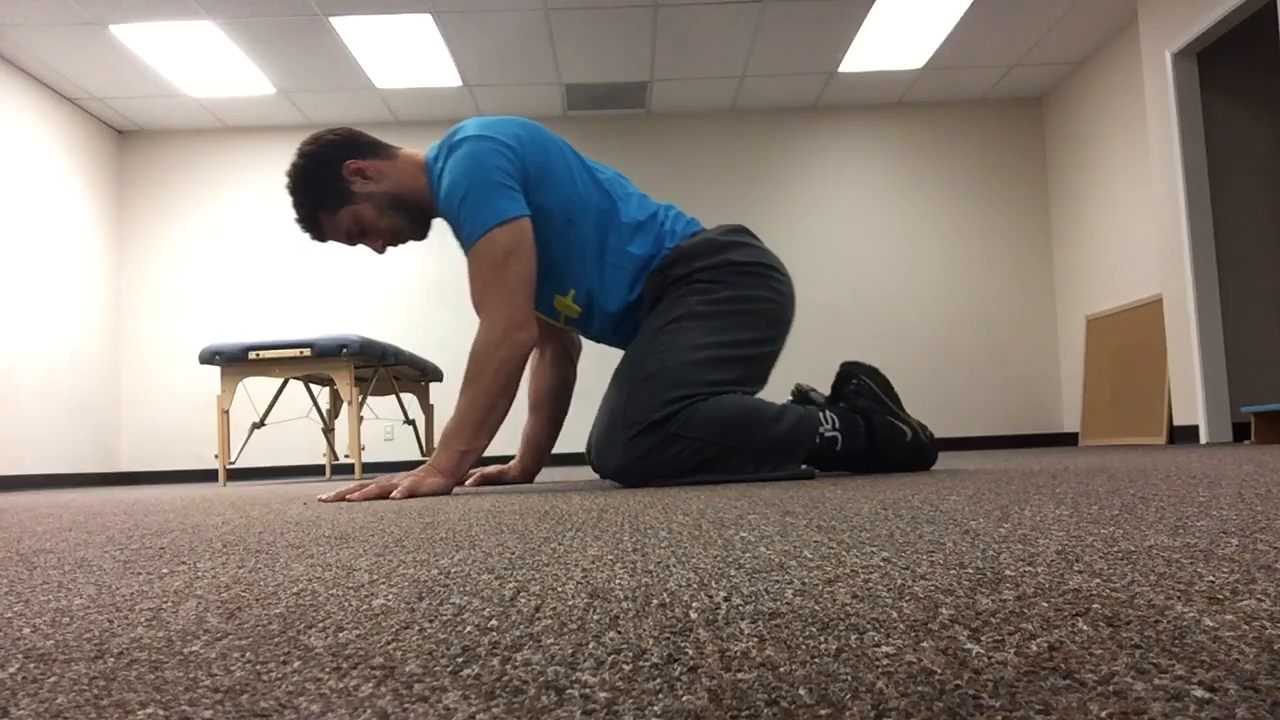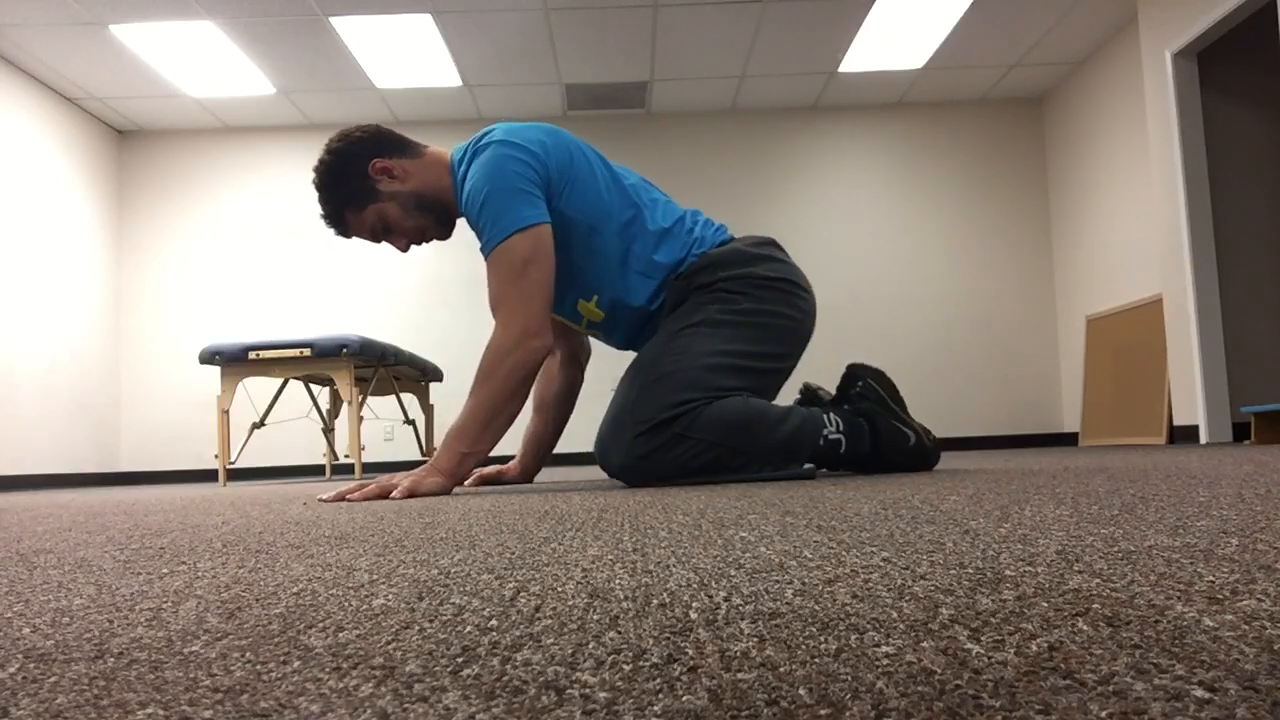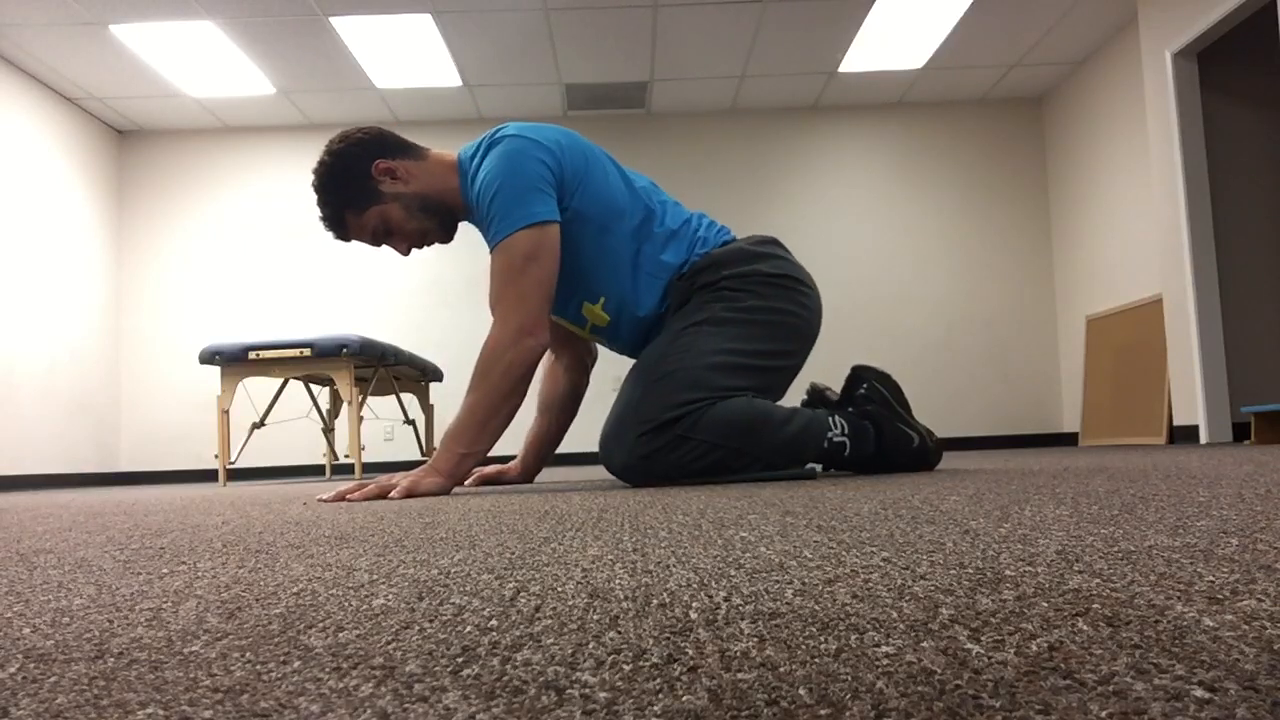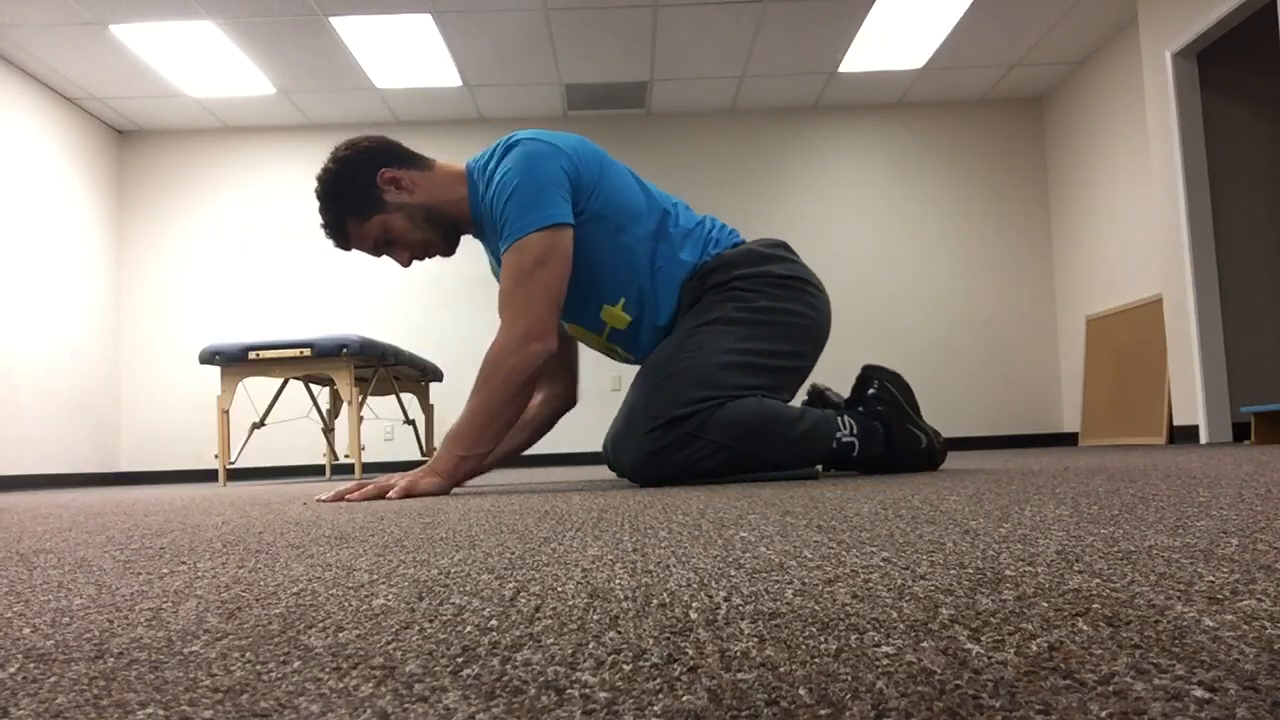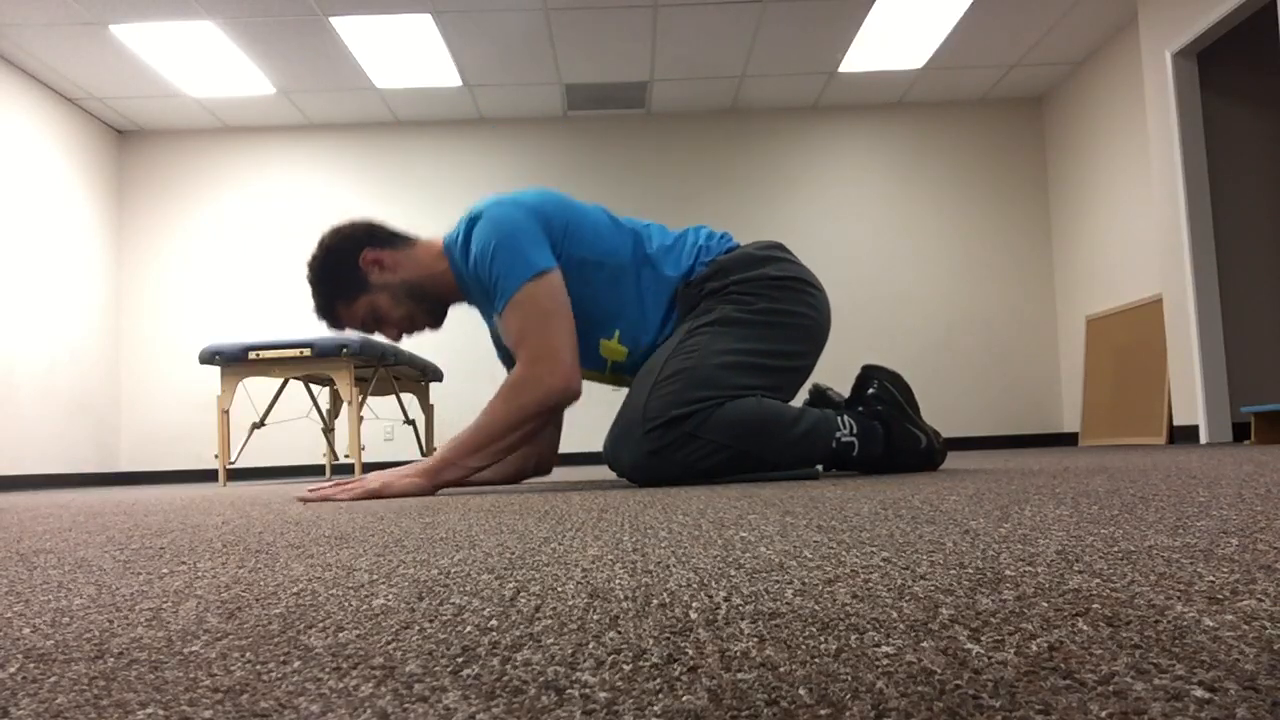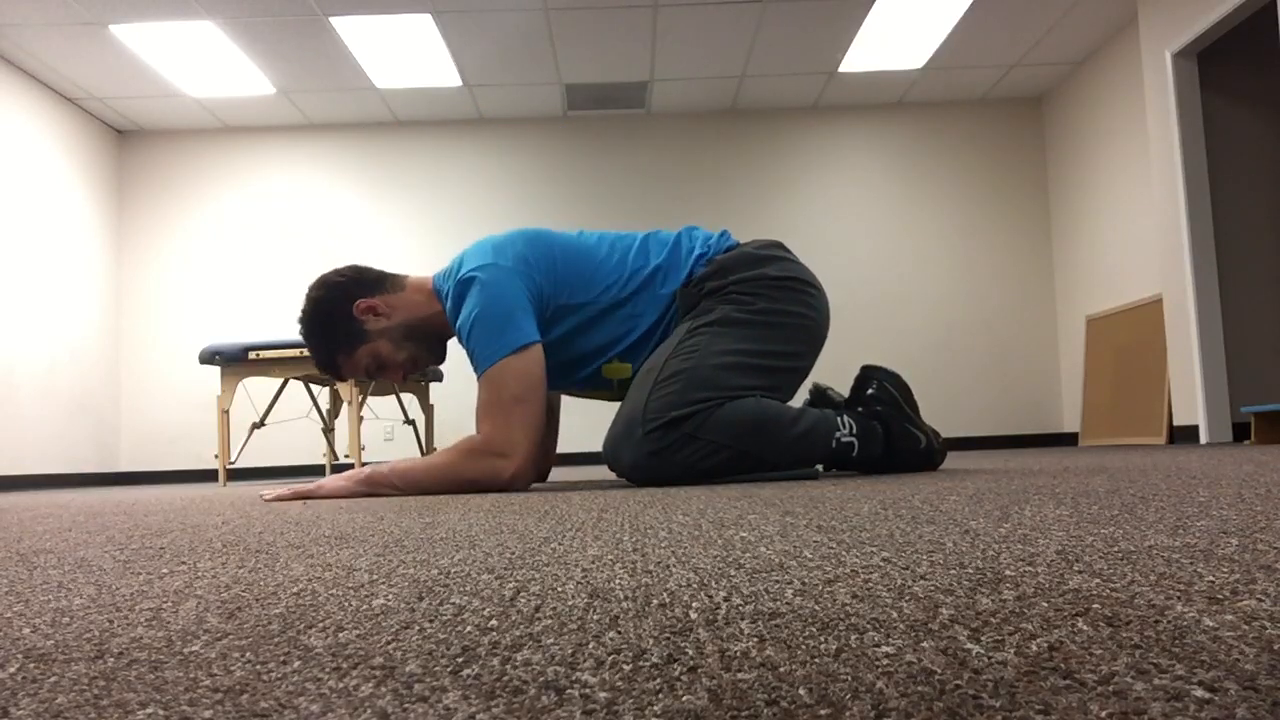
dt=0.4s
person 1, frame 1
left shoulder: (471, 159)
right shoulder: (472, 182)
left elbow: (509, 330)
right elbow: (554, 342)
left wrist: (444, 466)
right wrist: (527, 463)
left hip: (720, 282)
right hip: (702, 290)
left knee: (636, 448)
right knee: (621, 452)
left ankle: (847, 428)
right ankle: (816, 420)
person 1, frame 2
left shoulder: (495, 163)
right shoulder: (498, 188)
left elbow: (524, 337)
right elbow: (565, 347)
left wrist: (445, 466)
right wrist: (525, 464)
left hip: (740, 291)
right hip: (735, 297)
left knee: (638, 446)
right knee: (631, 447)
left ankle: (851, 430)
right ankle: (830, 418)
person 1, frame 3
left shoulder: (508, 160)
right shoulder: (501, 195)
left elbow: (520, 335)
right elbow: (570, 353)
left wrist: (444, 467)
right wrist: (527, 465)
left hip: (747, 292)
right hip: (725, 301)
left knee: (640, 447)
right knee: (641, 447)
left ankle: (858, 432)
right ankle: (834, 420)
person 1, frame 4
left shoulder: (521, 167)
right shoulder: (504, 229)
left elbow: (528, 342)
right elbow: (555, 385)
left wrist: (443, 469)
right wrist: (463, 461)
left hip: (757, 294)
right hip: (721, 309)
left knee: (649, 447)
right knee: (635, 453)
left ankle: (862, 431)
right ankle: (829, 419)
person 1, frame 5
left shoulder: (496, 230)
right shoulder: (495, 293)
left elbow: (552, 378)
right elbow: (535, 447)
left wrist: (428, 471)
right wrist: (432, 474)
left hip: (759, 294)
right hip: (727, 313)
left knee: (650, 449)
right knee: (634, 455)
left ankle: (865, 432)
right ankle: (832, 416)
person 1, frame 6
left shoulder: (486, 285)
right shoulder: (499, 302)
left elbow: (509, 459)
right elbow: (533, 460)
left wrist: (364, 480)
right wrist: (387, 481)
left hip: (757, 291)
right hip: (744, 300)
left knee: (650, 447)
right knee: (633, 455)
left ankle: (864, 431)
right ankle: (834, 413)
